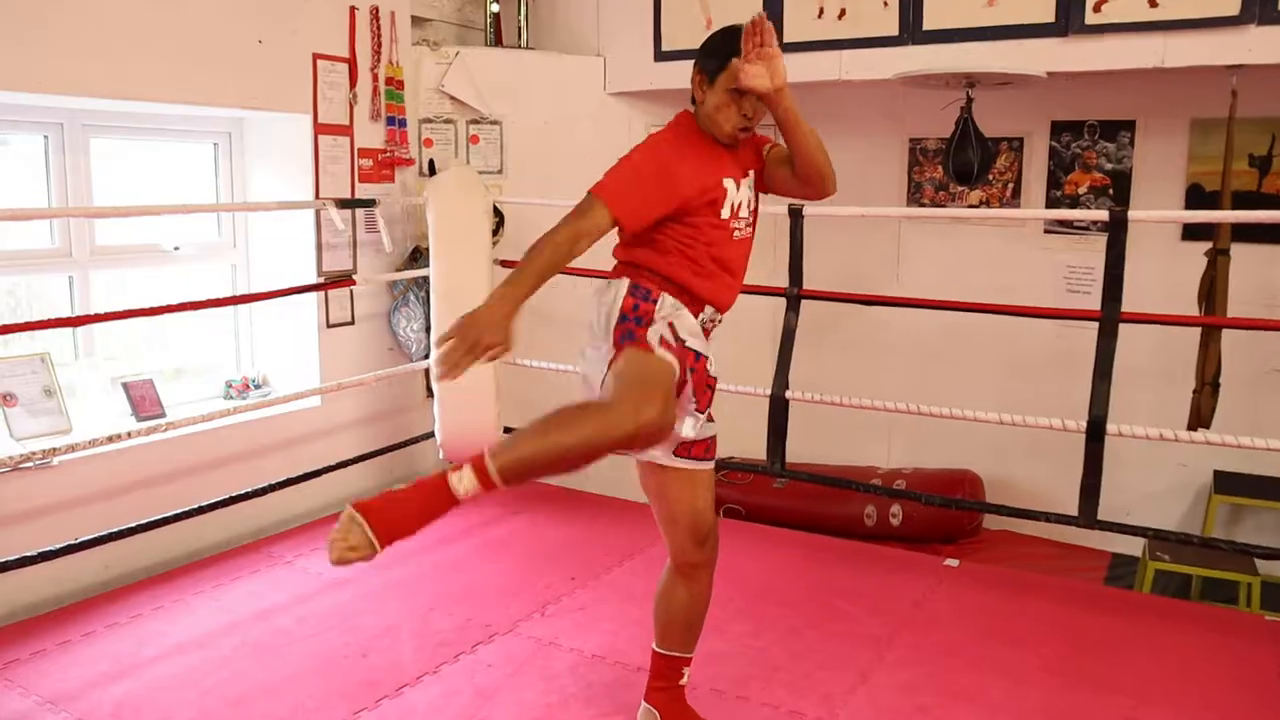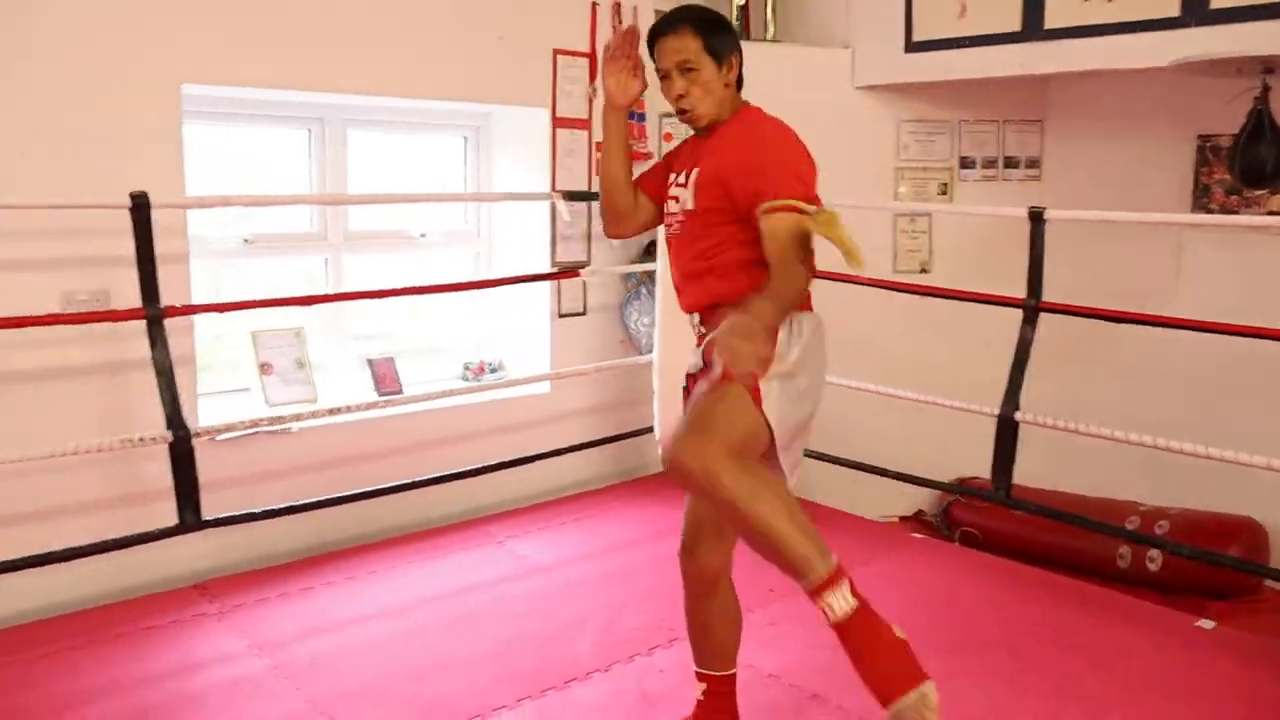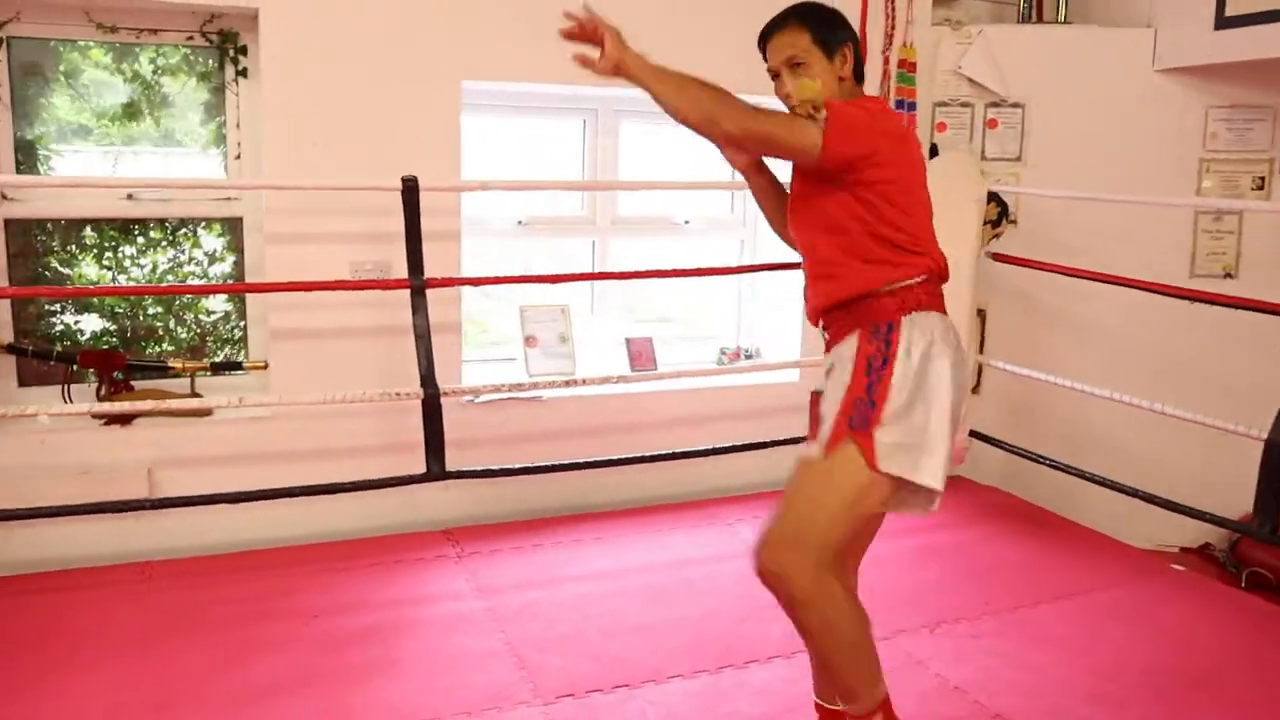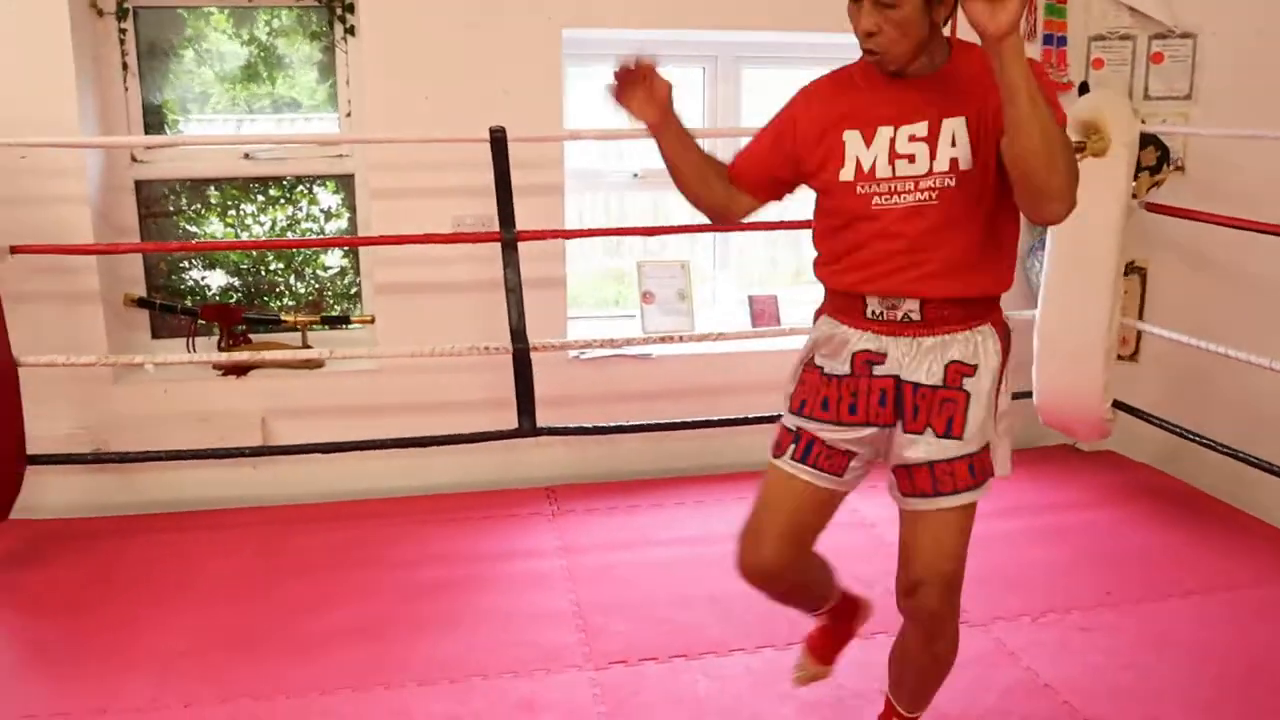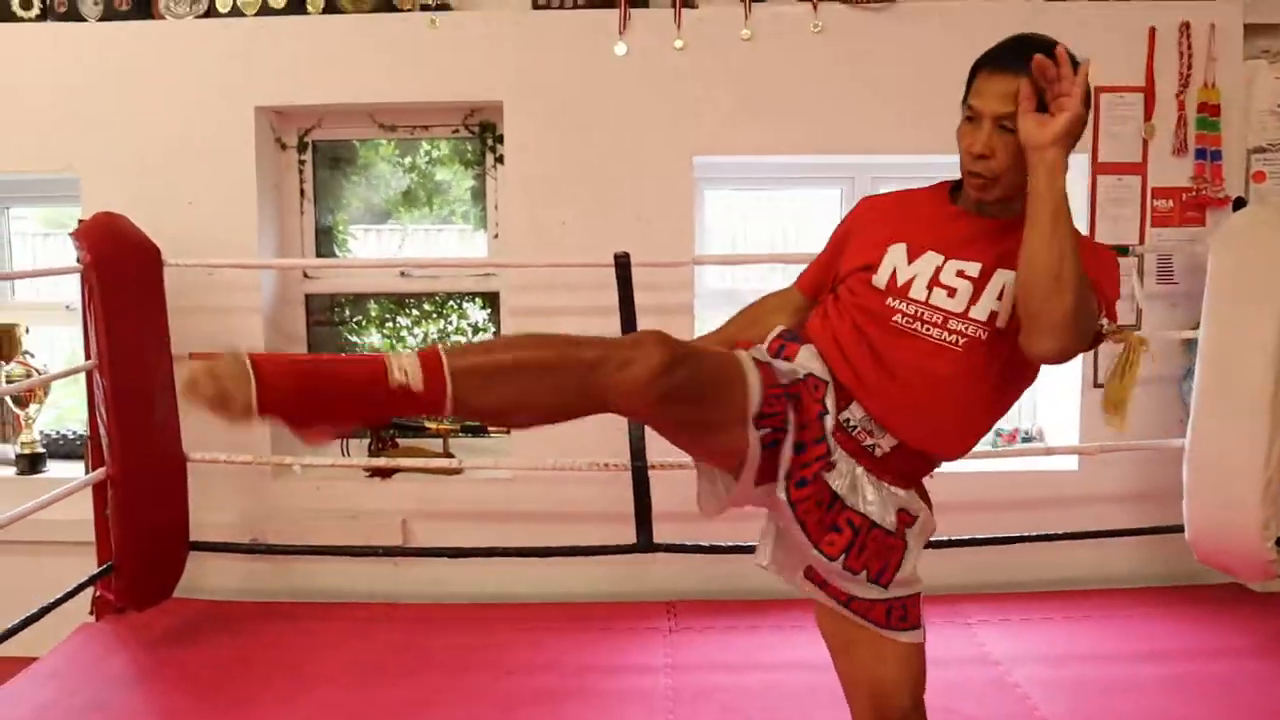
dt=1s
person 1, frame 1
left shoulder: (744, 153)
right shoulder: (669, 155)
left elbow: (818, 183)
right elbow: (577, 227)
left wrist: (778, 94)
right wrist: (501, 303)
left hip: (683, 353)
right hip: (650, 313)
left knee: (696, 547)
right knee: (644, 411)
right ankle: (428, 498)
person 1, frame 2
left shoulder: (768, 144)
right shoulder: (682, 157)
left elbow: (788, 263)
right elbow: (621, 221)
left wrist: (752, 329)
right wrist: (619, 112)
left hip: (769, 346)
right hip: (721, 354)
left knee: (696, 456)
right knee: (701, 556)
left ankle: (863, 632)
person 1, frame 3
left shoulder: (866, 125)
right shoulder: (841, 149)
left elbow: (739, 123)
right elbow: (804, 233)
left wrist: (633, 65)
right wrist: (750, 168)
left hip: (895, 353)
right hip: (876, 358)
left knee: (793, 561)
right knee: (821, 565)
person 1, frame 4
left shoulder: (1012, 84)
right shoulder: (823, 102)
left elbow: (1049, 202)
right elbow: (727, 200)
right wrist: (662, 123)
left hip: (951, 362)
right hip: (848, 349)
left knee: (929, 596)
right knee: (765, 559)
right ankle: (837, 610)
person 1, frame 5
left shoulder: (1080, 263)
right shoulder: (880, 216)
left elbow: (1050, 337)
right elbow: (789, 303)
left wrist: (1047, 161)
right wrist: (696, 356)
left hip: (877, 490)
right hip: (782, 409)
right knee: (649, 367)
right ankle: (317, 388)
